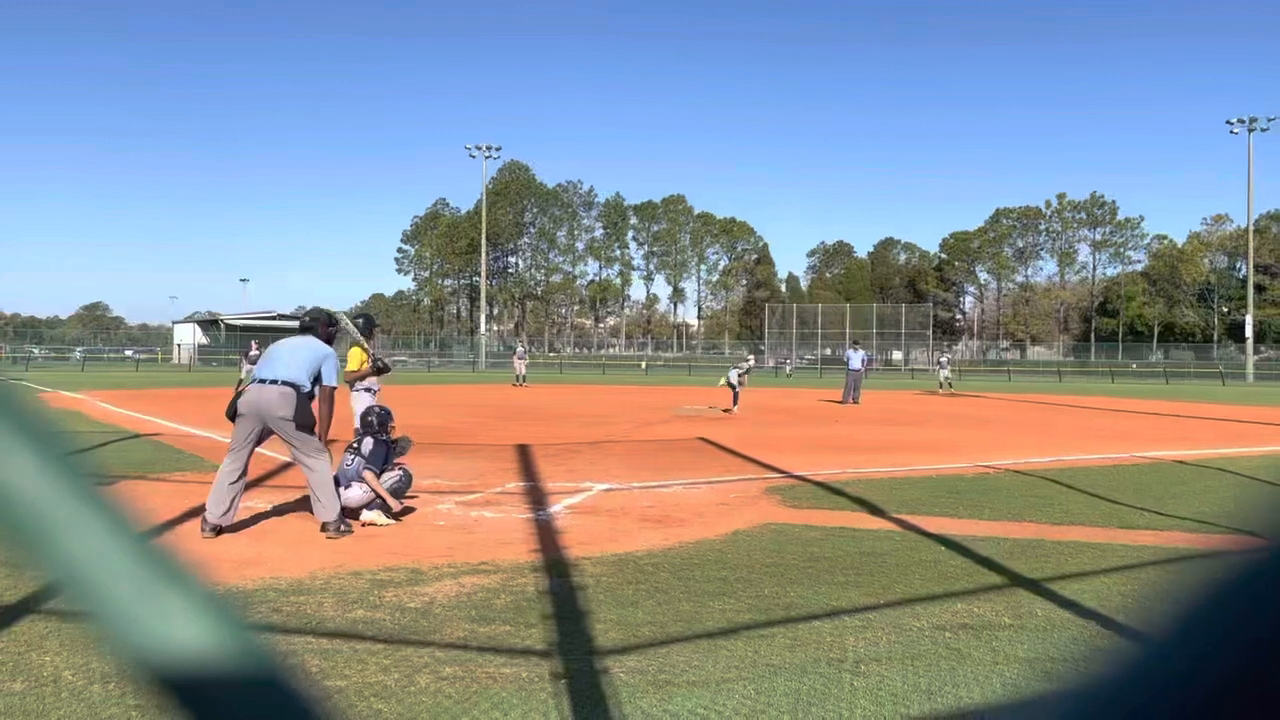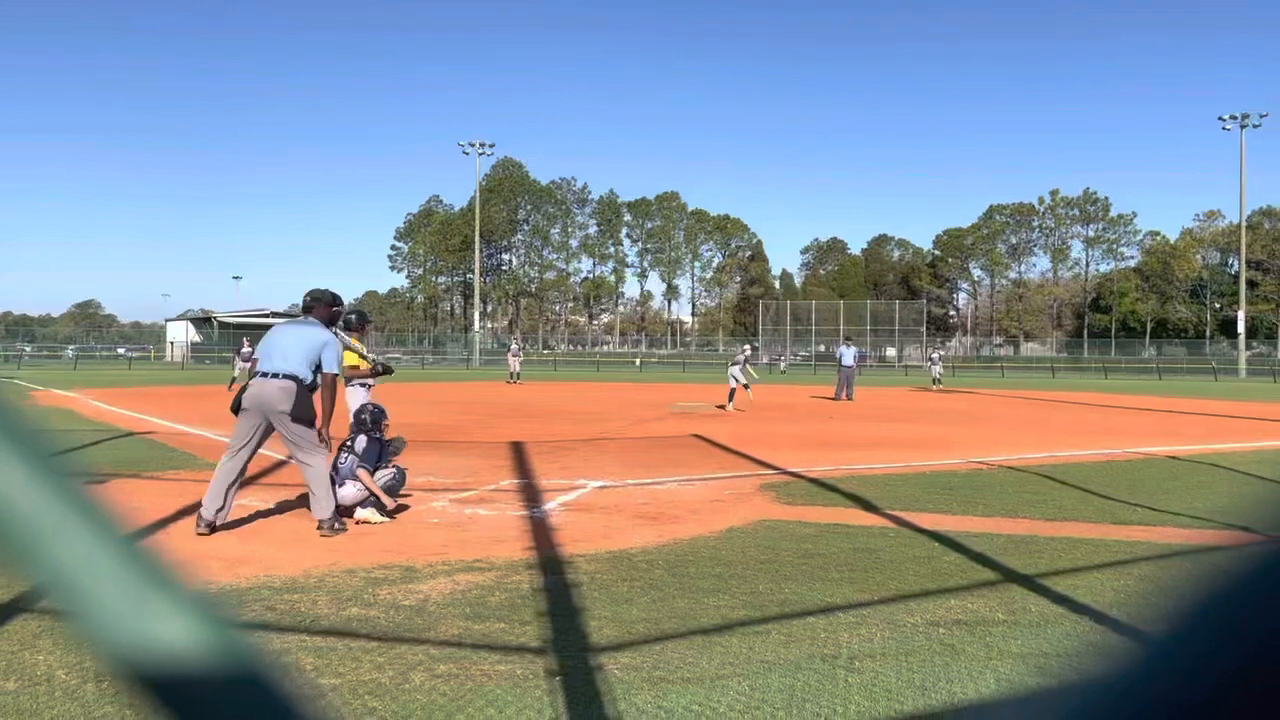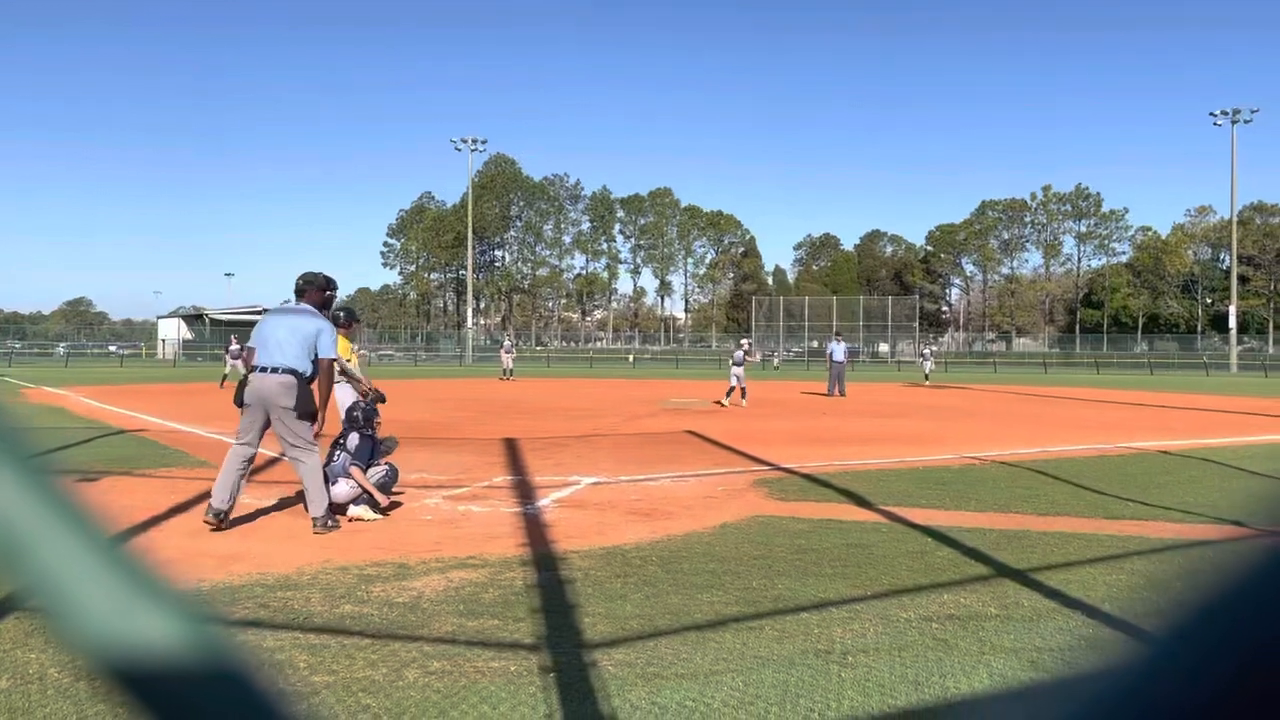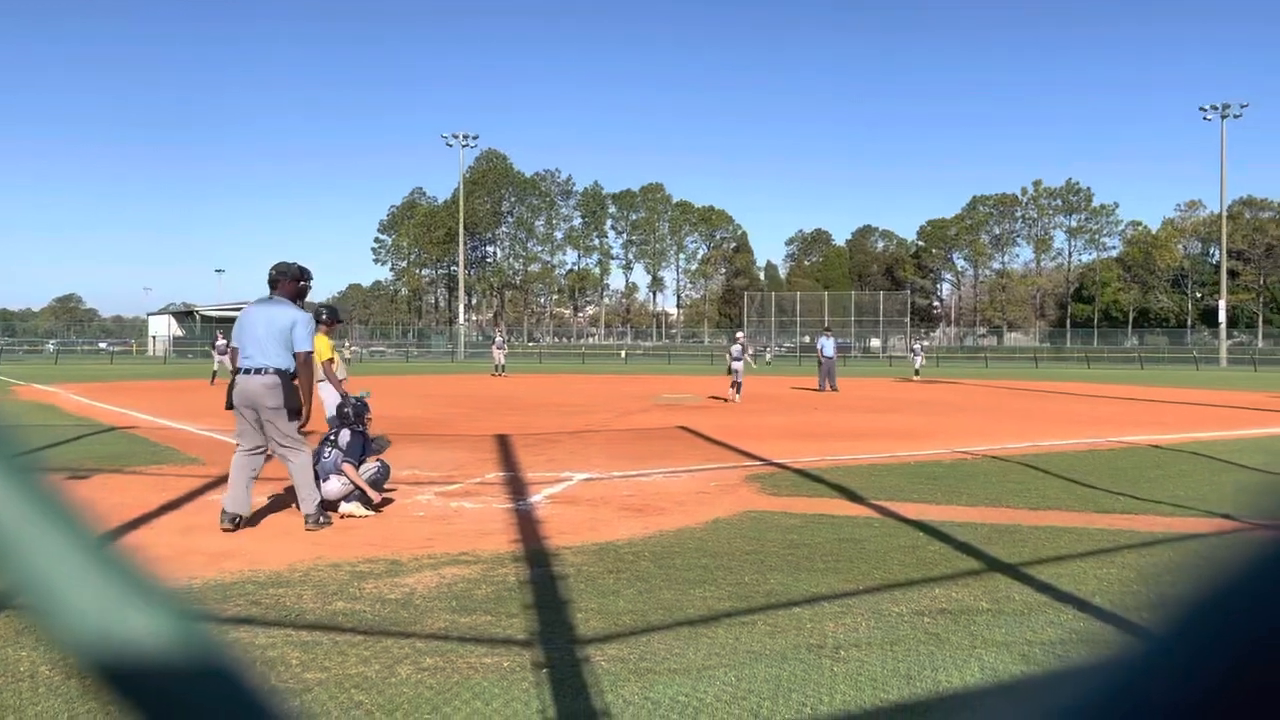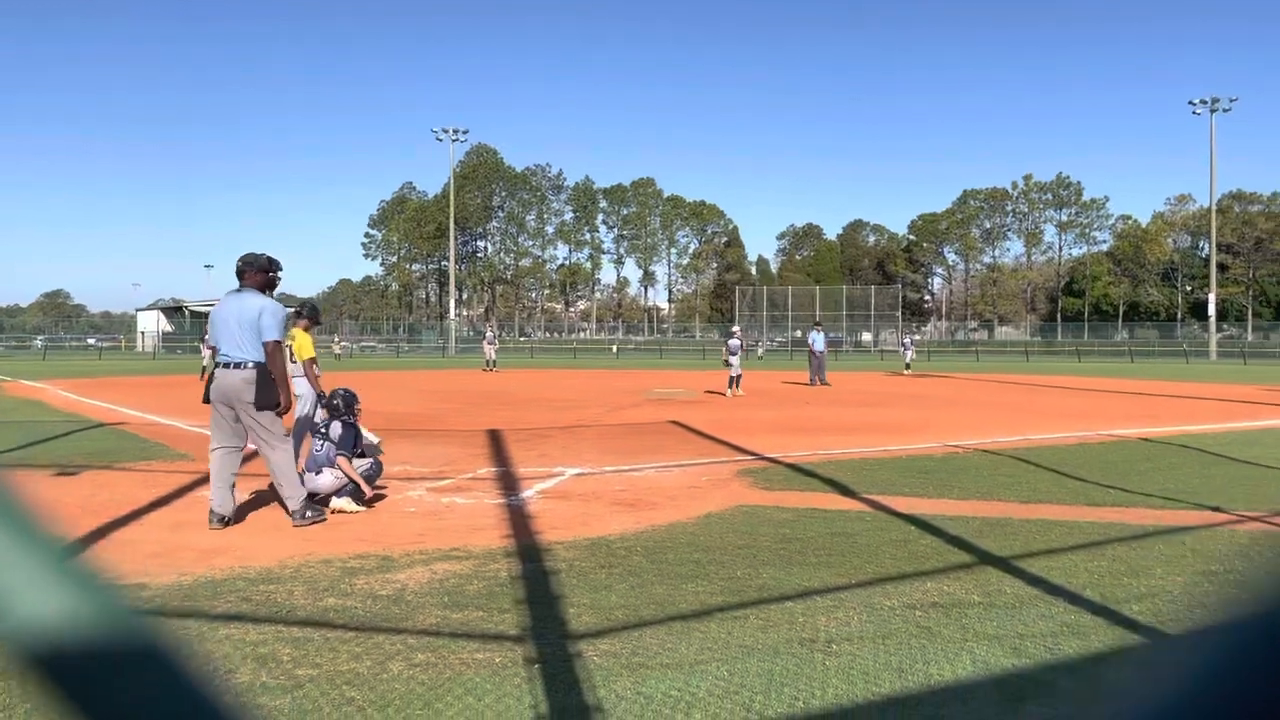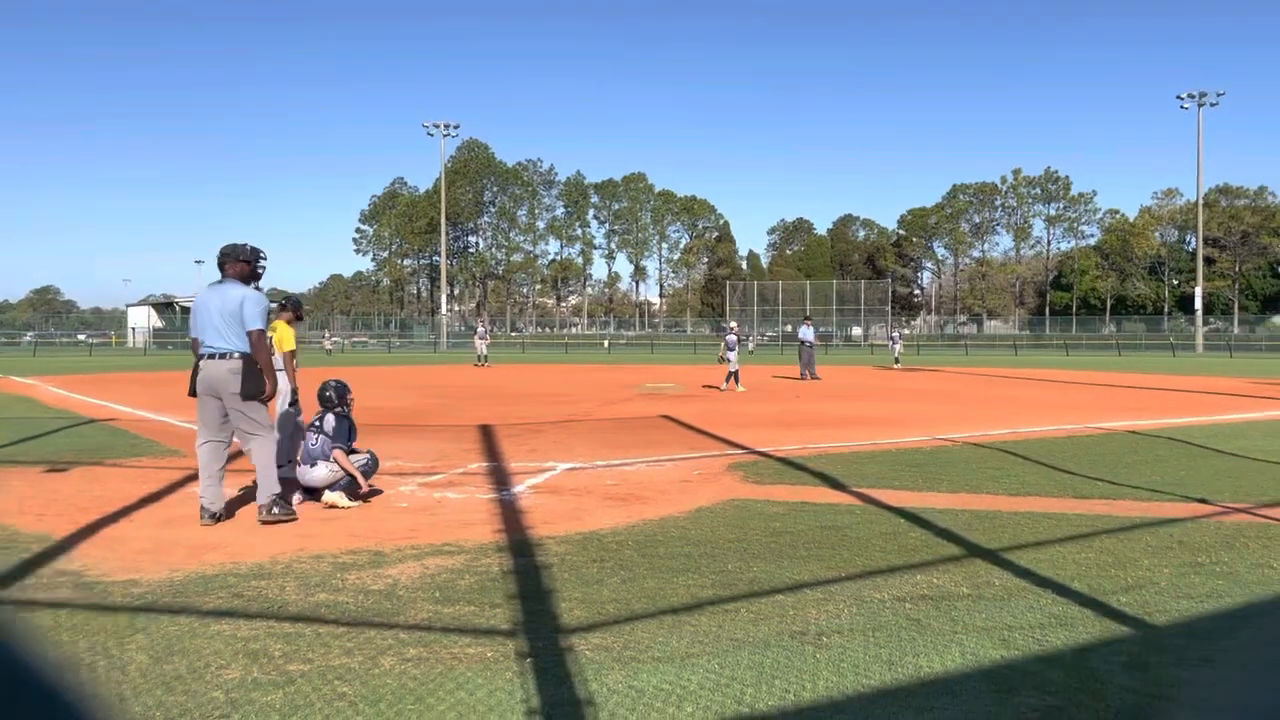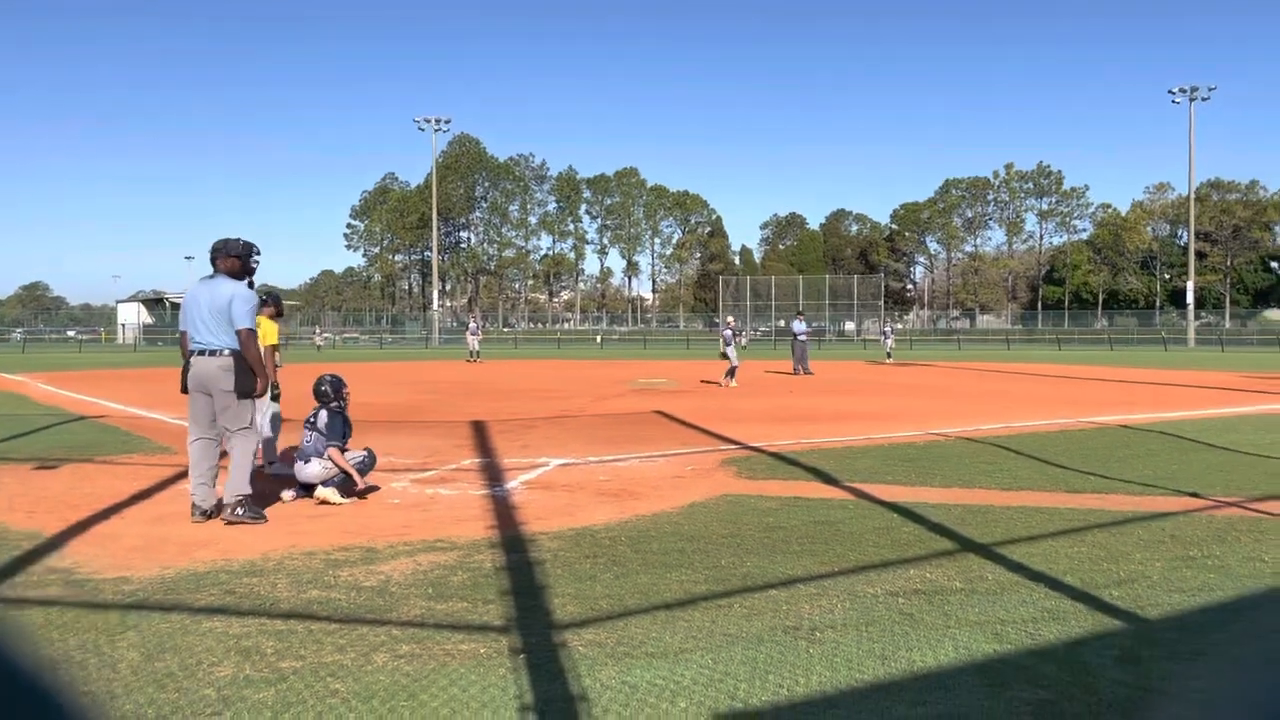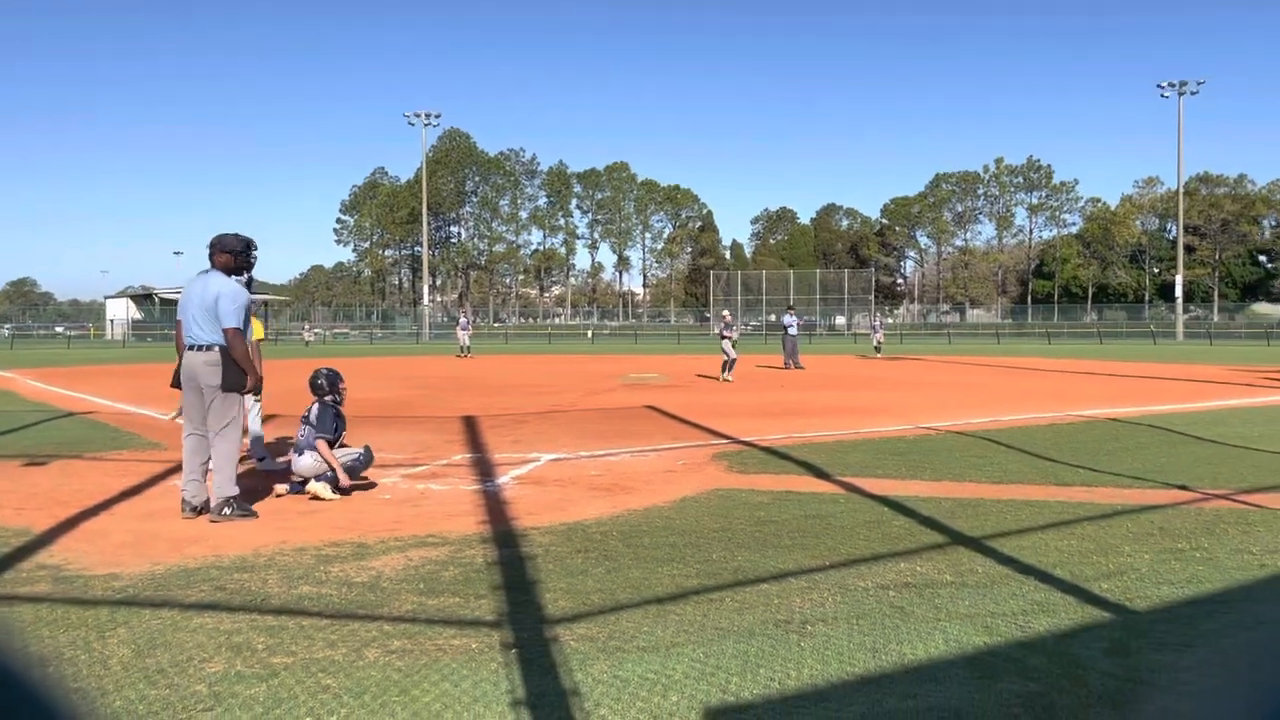
dt=0.2s
person 1, frame 1
left shoulder: (278, 344)
right shoulder: (326, 352)
right elbow: (326, 397)
right wrist: (322, 437)
left hip: (250, 396)
right hip: (285, 399)
left knee: (235, 458)
right knee: (316, 458)
left ankle: (212, 521)
right ankle: (332, 521)
person 1, frame 2
left shoulder: (278, 329)
right shoulder: (328, 338)
left elbow: (254, 367)
right elbow: (328, 383)
right wrist: (324, 425)
left hip: (255, 388)
right hip: (288, 393)
left knee: (236, 454)
right knee: (313, 455)
left ankle: (207, 517)
right ankle: (327, 518)
person 1, frame 3
left shoulder: (270, 315)
right shoulder: (322, 324)
left elbow: (248, 358)
right elbow: (325, 369)
right wrist: (321, 410)
left hip: (255, 383)
right hip: (289, 387)
left knee: (243, 447)
right knee: (305, 452)
left ankle: (217, 507)
right ankle: (321, 516)
person 1, frame 4
left shoulder: (247, 311)
right shoulder: (298, 316)
left elbow: (234, 356)
right elbow: (303, 363)
right wrist: (306, 403)
left hip: (243, 383)
right hip: (274, 386)
left knee: (247, 449)
right knee: (294, 450)
left ankle: (232, 512)
right ankle: (312, 513)
person 1, frame 5
left shoulder: (219, 306)
right shoulder: (268, 306)
left elbow: (214, 350)
right elbow: (273, 351)
right wrist: (284, 391)
left hip: (220, 379)
right hip: (252, 380)
left knee: (223, 447)
right knee: (275, 444)
left ankle: (219, 511)
right ankle: (299, 507)
person 1, frame 6
left shoulder: (202, 297)
right shoulder: (250, 295)
left elbow: (196, 344)
right elbow: (257, 341)
right wrist: (270, 378)
left hip: (205, 370)
right hip: (238, 371)
left knee: (210, 440)
right knee: (259, 435)
left ankle: (210, 507)
right ankle: (270, 501)
person 1, frame 7
left shoulder: (192, 292)
right shoulder: (240, 292)
left elbow: (184, 339)
right elbow: (246, 339)
right wrist: (262, 375)
left hip: (196, 366)
right hip: (229, 367)
left knee: (201, 437)
right knee: (242, 435)
left ankle: (201, 504)
right ankle: (237, 502)
person 1, frame 8
left shoulder: (192, 285)
right shoulder: (231, 289)
left elbow: (180, 331)
right elbow: (233, 337)
left wrist: (185, 364)
right wrist: (252, 372)
left hip: (190, 361)
right hip: (218, 363)
left knee: (194, 432)
right knee: (225, 434)
left ankle: (192, 499)
right ankle: (223, 501)
